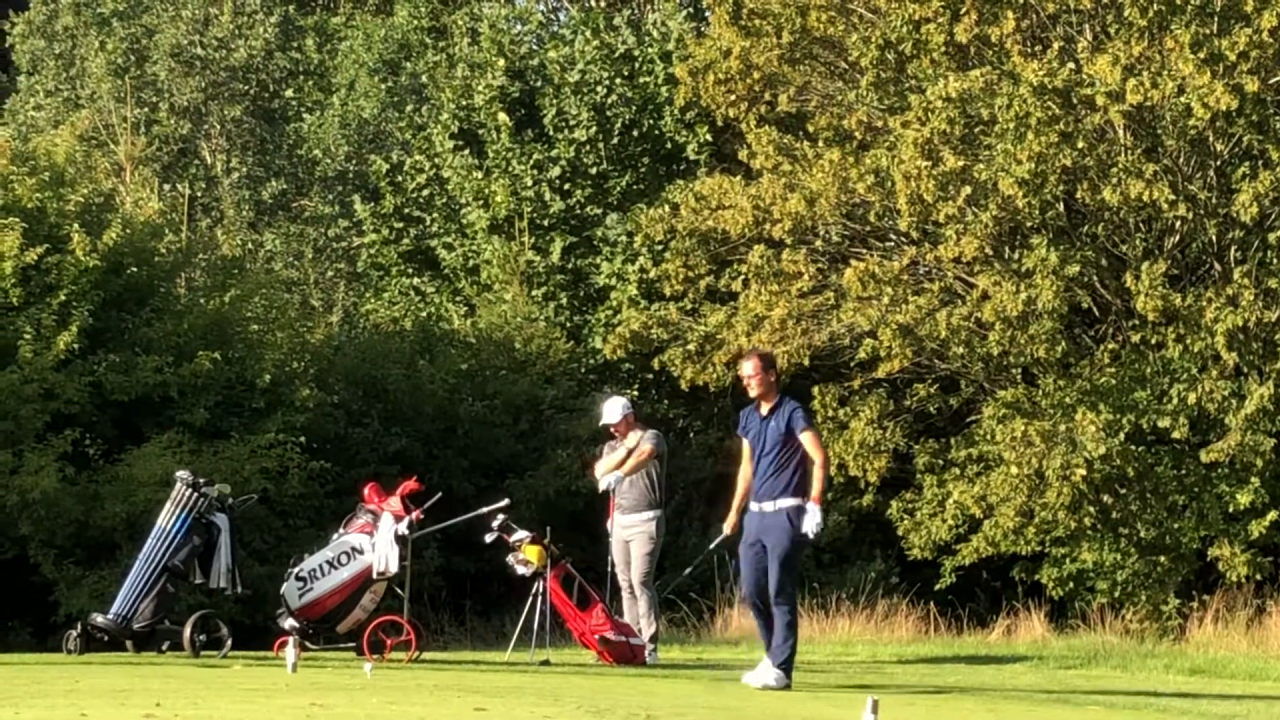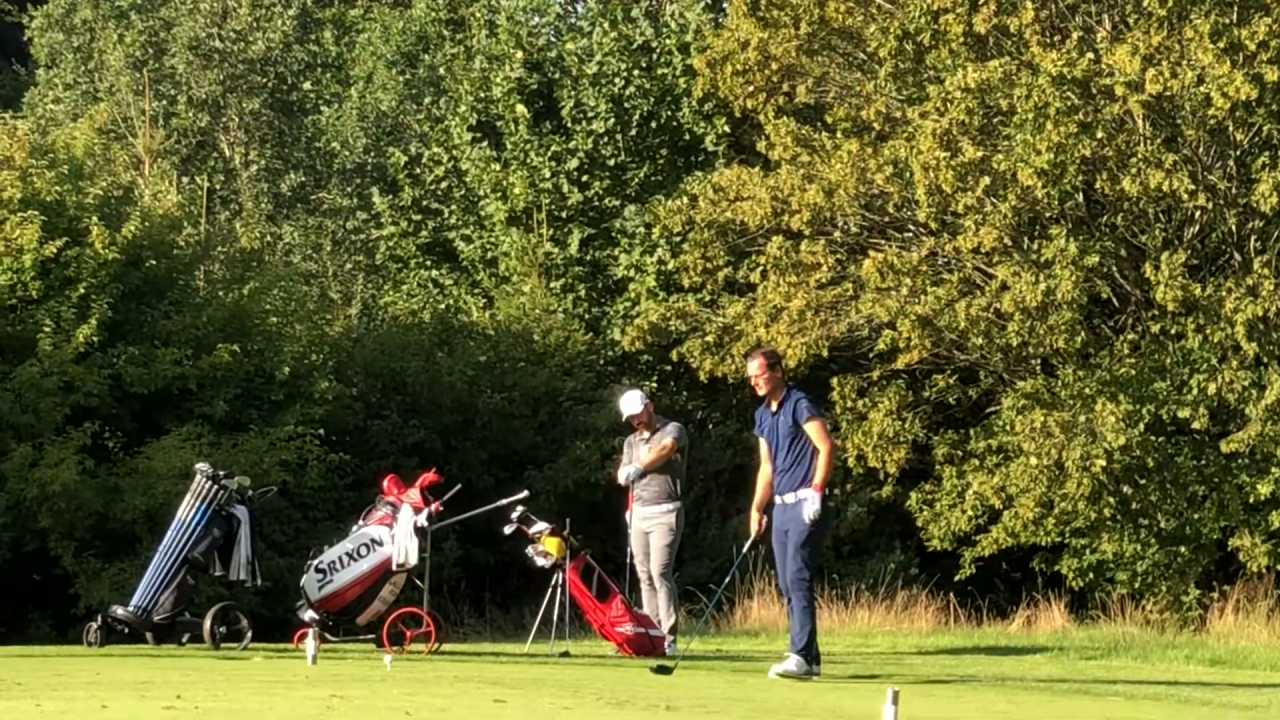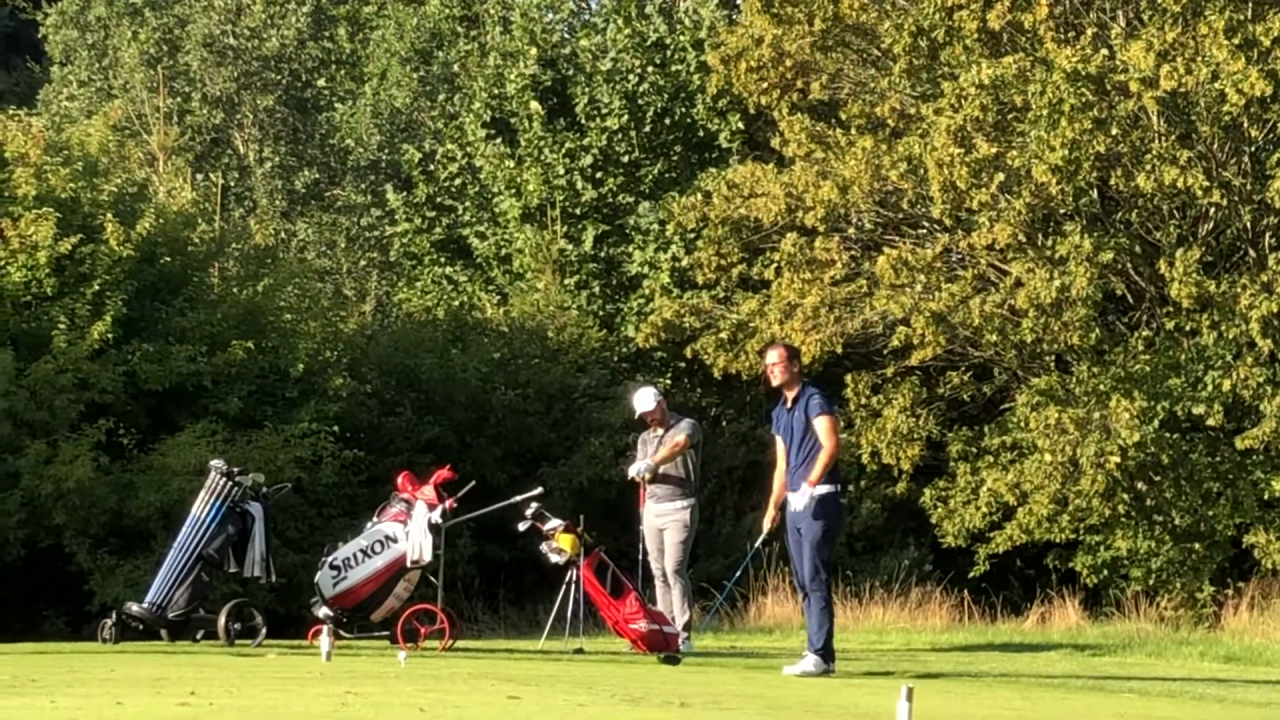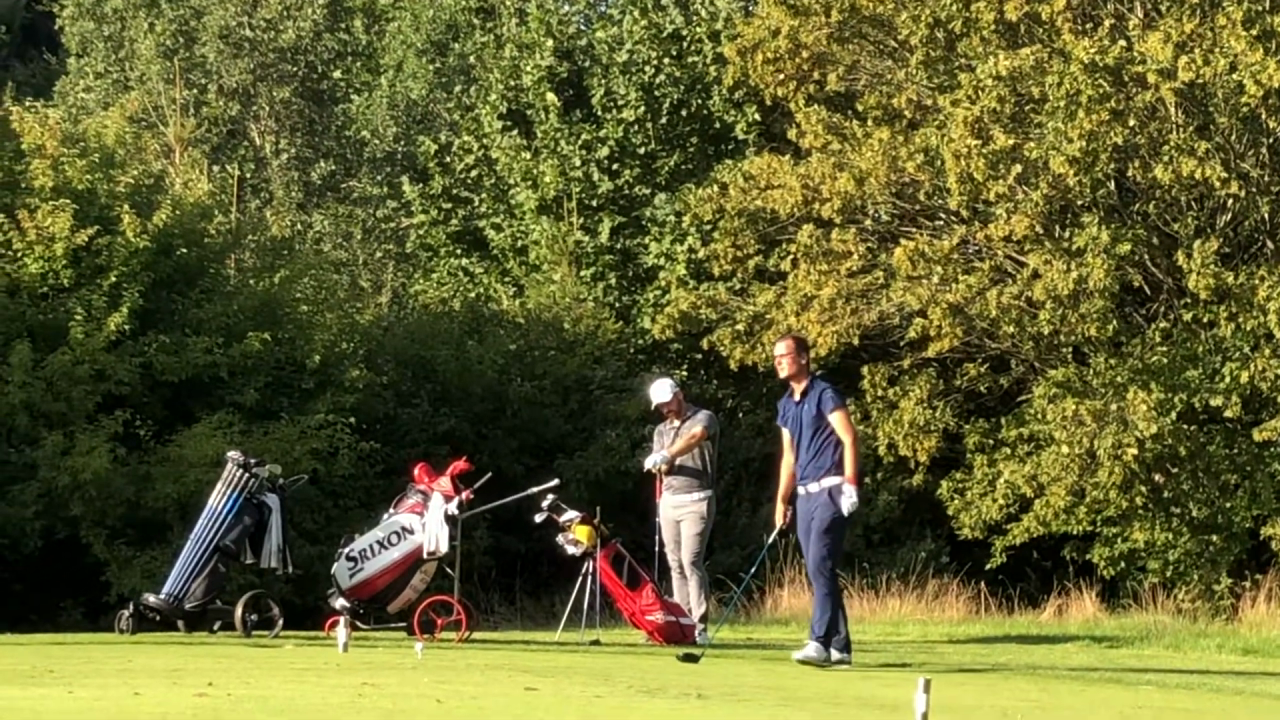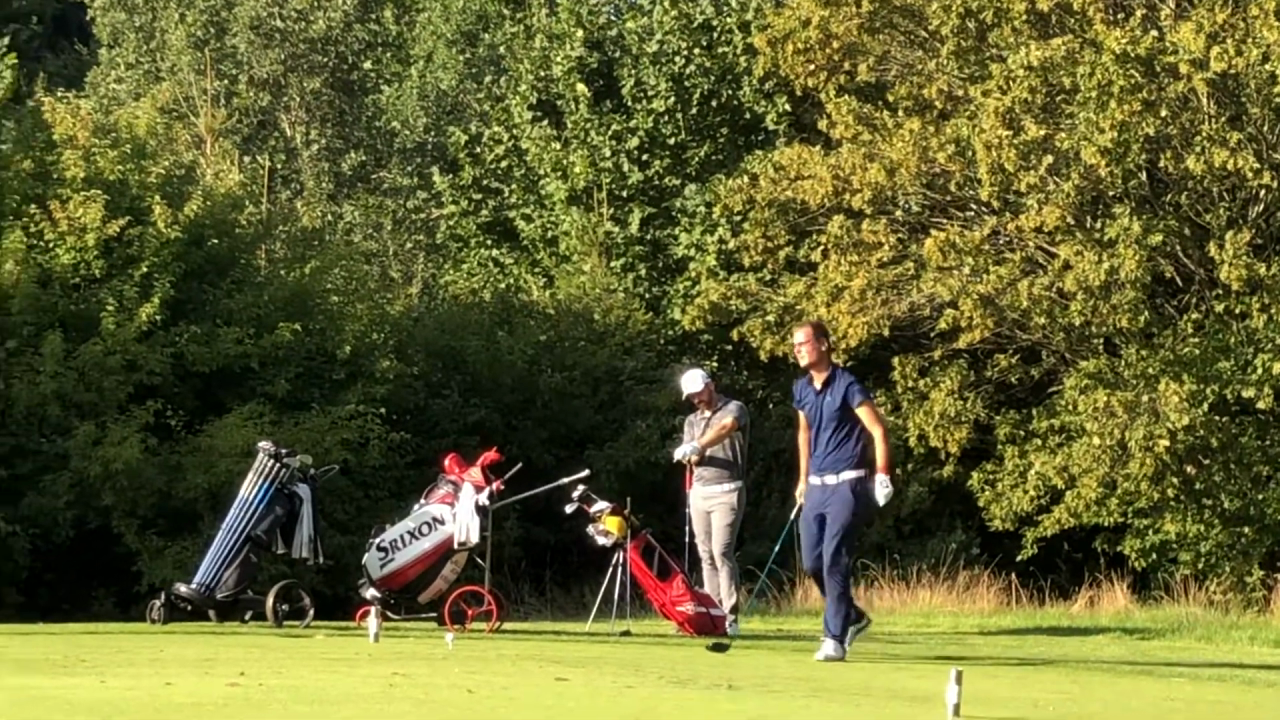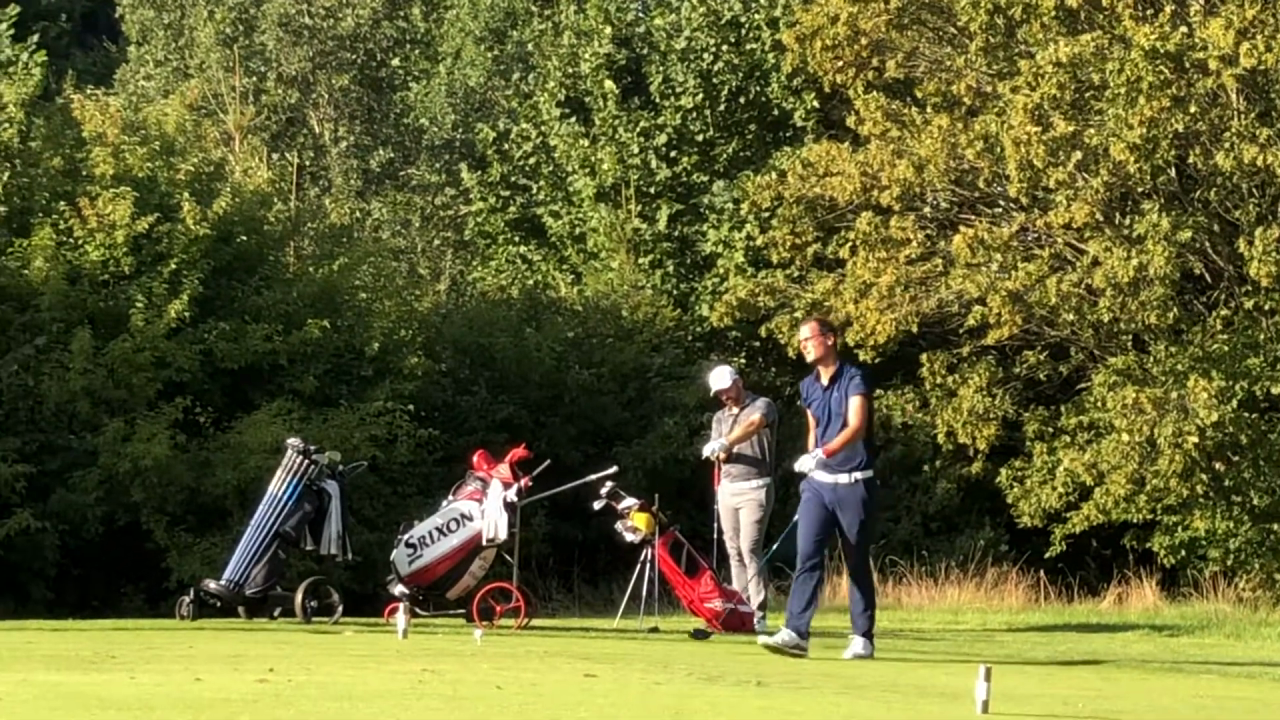
dt=0.4s
person 1, frame 1
left shoulder: (792, 412)
right shoulder: (747, 416)
left elbow: (819, 459)
left wrist: (814, 504)
right wrist: (735, 511)
left hip: (787, 513)
right hip: (756, 514)
left knee: (779, 592)
right knee: (751, 590)
left ankle: (781, 669)
right ankle: (773, 656)
person 1, frame 2
left shoulder: (800, 403)
right shoulder: (762, 414)
left elbow: (826, 448)
left wrist: (816, 492)
right wrist: (756, 509)
left hip: (805, 504)
right hip: (781, 505)
left knee: (798, 579)
right knee: (787, 584)
left ankle: (800, 655)
right ankle: (810, 658)
person 1, frame 3
left shoulder: (814, 399)
right shoulder: (779, 413)
left elbow: (831, 445)
left wrist: (810, 485)
right wrist: (772, 506)
left hip: (819, 500)
right hip: (796, 505)
left knee: (815, 579)
right knee: (804, 582)
left ankle: (819, 655)
right ankle: (821, 655)
person 1, frame 4
left shoulder: (824, 393)
right shoulder: (784, 405)
left elbow: (849, 439)
left wrist: (850, 484)
right wrist: (781, 500)
left hip: (830, 492)
right hip: (805, 496)
left knee: (819, 565)
right knee: (819, 570)
left ankle: (820, 642)
right ankle: (839, 646)
person 1, frame 5
left shoulder: (847, 385)
right shoulder: (800, 388)
left elbow: (878, 430)
left wrist: (882, 473)
right wrist: (802, 478)
left hip: (846, 484)
right hip: (816, 486)
left knee: (834, 560)
right knee: (812, 562)
left ankle: (834, 639)
right ankle: (852, 616)
person 1, frame 6
left shoulder: (853, 379)
right shoulder: (807, 386)
left elbow: (857, 426)
left wrist: (823, 454)
left hip: (853, 485)
right hip: (818, 483)
left knee: (857, 564)
right knee: (807, 555)
left ankle: (863, 637)
right ankle: (796, 632)
person 2, frame 1
left shoulder: (652, 437)
right shoulder: (612, 446)
left elbow: (643, 456)
right elbow: (600, 471)
left wrist: (618, 475)
right wrist: (626, 445)
left hip: (646, 521)
right hip: (619, 522)
left knee: (641, 581)
right knee: (626, 584)
left ankle: (650, 647)
person 2, frame 2
left shoulder: (673, 429)
right shoulder: (631, 441)
left elbow: (665, 449)
right elbow: (623, 477)
left wrist: (639, 466)
right wrist: (637, 463)
left hip: (665, 513)
right hip: (638, 513)
left knee: (660, 573)
right knee: (644, 576)
left ankle: (669, 639)
person 2, frame 3
left shoulder: (687, 426)
right shoulder: (644, 438)
left elbow: (677, 446)
right elbow: (640, 475)
left wrist: (650, 463)
right wrist: (645, 473)
left hip: (679, 509)
right hip: (652, 510)
left knee: (674, 570)
right knee: (659, 573)
left ankle: (683, 635)
person 2, frame 4
left shoulder: (703, 418)
right shoulder: (661, 430)
left elbow: (695, 437)
right elbow: (660, 468)
left wrist: (666, 454)
right wrist: (661, 463)
left hip: (696, 501)
right hip: (668, 501)
left knee: (691, 561)
right knee: (676, 564)
left ankle: (700, 627)
person 2, frame 5
left shoulder: (734, 409)
right shoulder: (691, 421)
left elbow: (726, 428)
right elbow: (692, 459)
left wrist: (697, 445)
right wrist: (692, 454)
left hip: (727, 492)
right hip: (699, 492)
left knee: (722, 553)
right knee: (706, 555)
left ankle: (730, 618)
person 2, frame 6
left shoulder: (762, 405)
right shoulder: (719, 417)
left elbow: (753, 424)
right elbow: (720, 455)
left wrist: (725, 442)
right wrist: (720, 451)
left hip: (755, 488)
right hip: (727, 488)
left knee: (750, 549)
right knee: (734, 552)
left ankle: (758, 614)
